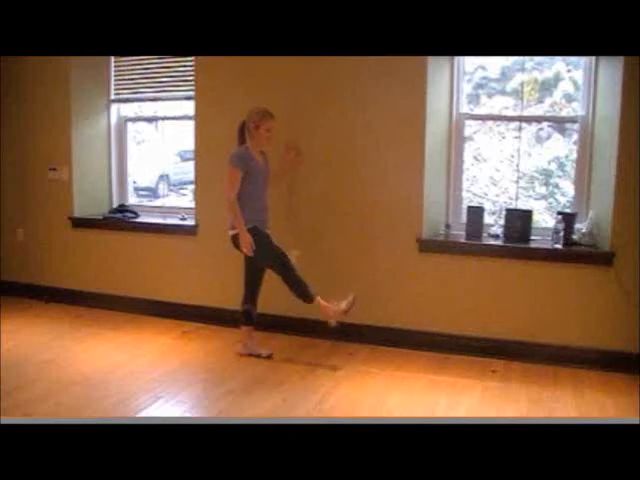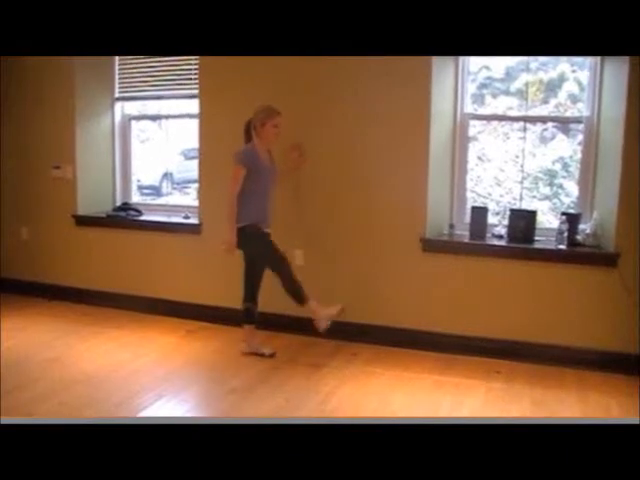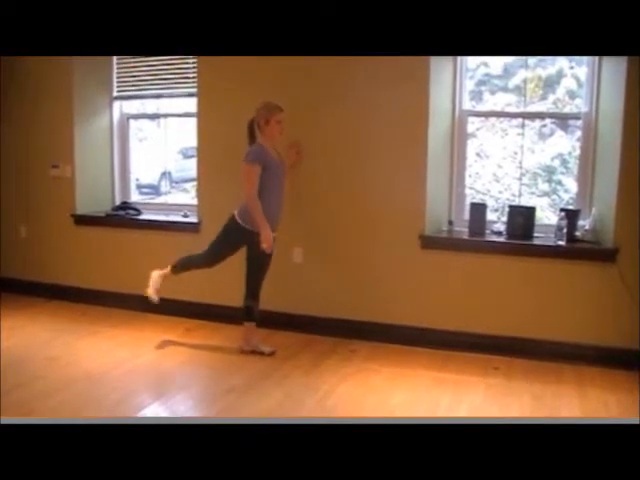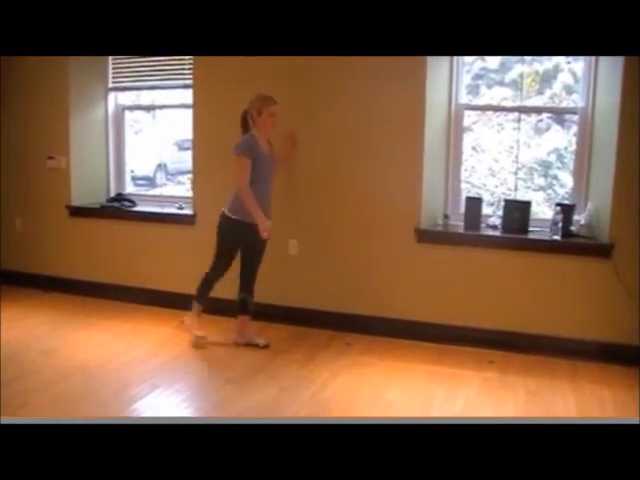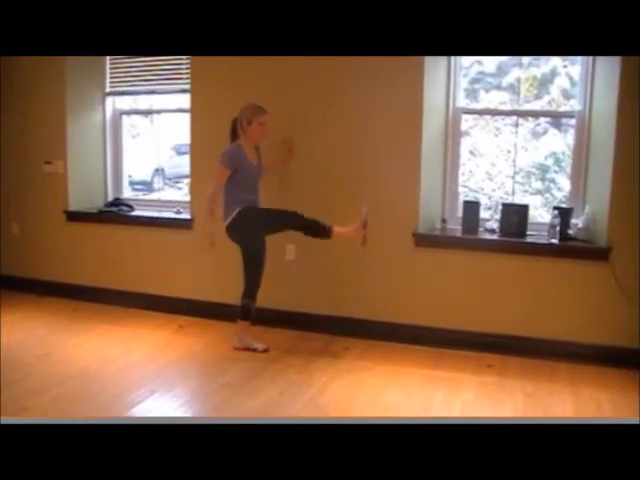
dt=1s
person 1, frame 1
left shoulder: (262, 156)
right shoulder: (239, 156)
right elbow: (231, 197)
left wrist: (286, 166)
right wrist: (242, 232)
left hip: (259, 229)
right hip: (246, 230)
left knee: (253, 287)
right knee: (283, 265)
left ankle: (247, 342)
right ankle: (327, 308)
person 1, frame 2
left shoulder: (267, 153)
right shoulder: (245, 154)
right elbow: (233, 194)
left wrist: (292, 165)
right wrist: (231, 230)
left hip: (259, 227)
right hip: (244, 226)
left knee: (253, 284)
right knee: (281, 264)
left ankle: (250, 340)
right ankle: (315, 311)
person 1, frame 3
left shoulder: (275, 152)
right shoulder: (256, 153)
right elbow: (251, 194)
left wrist: (289, 163)
right wrist: (264, 228)
left hip: (264, 229)
right hip: (245, 224)
left knee: (255, 285)
right knee: (208, 258)
left ankle: (249, 339)
right ankle: (162, 274)
person 1, frame 4
left shoulder: (269, 144)
right shoulder: (246, 144)
right elbow: (243, 185)
left wrist: (285, 154)
right wrist: (260, 218)
left hip: (258, 220)
right hip: (237, 219)
left knee: (249, 276)
right knee: (219, 267)
left ankle: (244, 331)
right ankle: (194, 316)
person 1, frame 5
left shoulder: (256, 151)
right shoulder: (231, 154)
right elbow: (216, 191)
left wrist: (282, 158)
right wrist: (211, 226)
left hip: (253, 223)
right hip: (240, 220)
left knee: (253, 281)
right knee: (293, 219)
left ankle: (242, 336)
right ankle: (348, 231)
